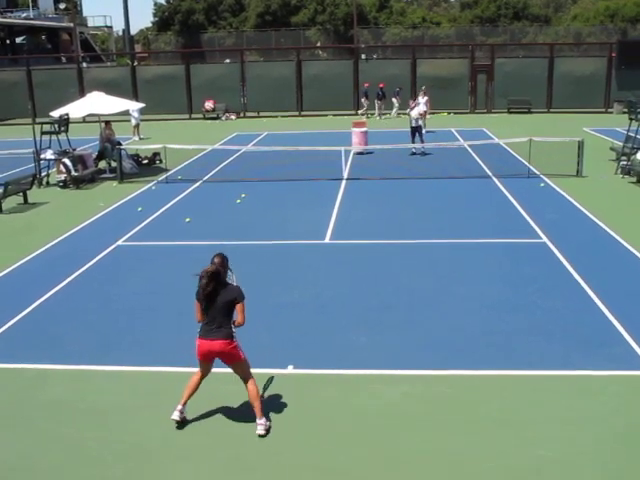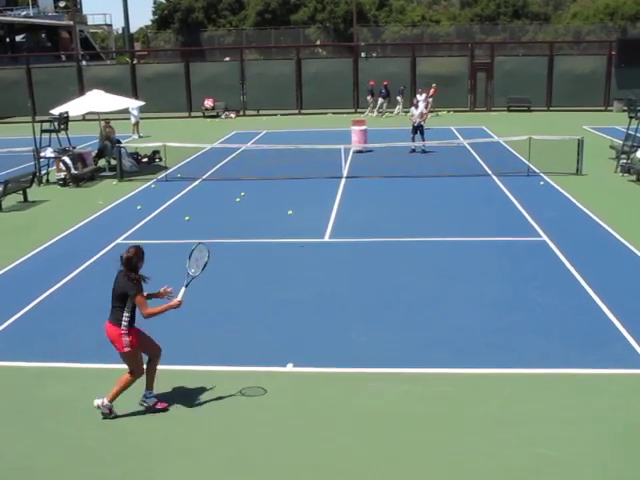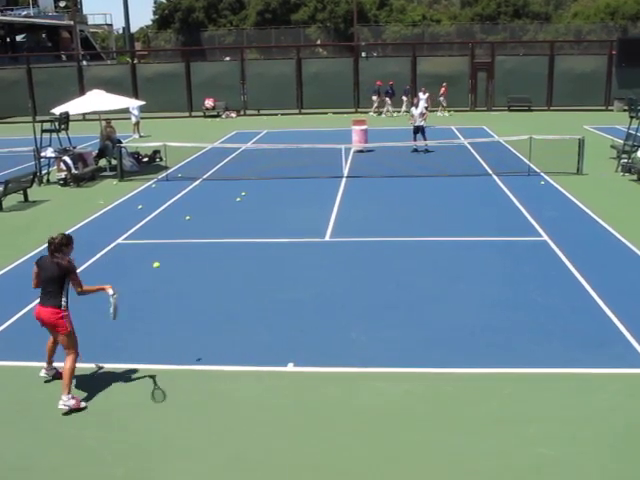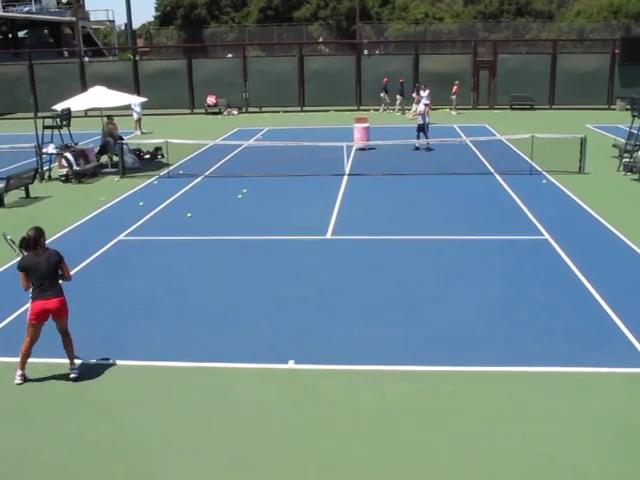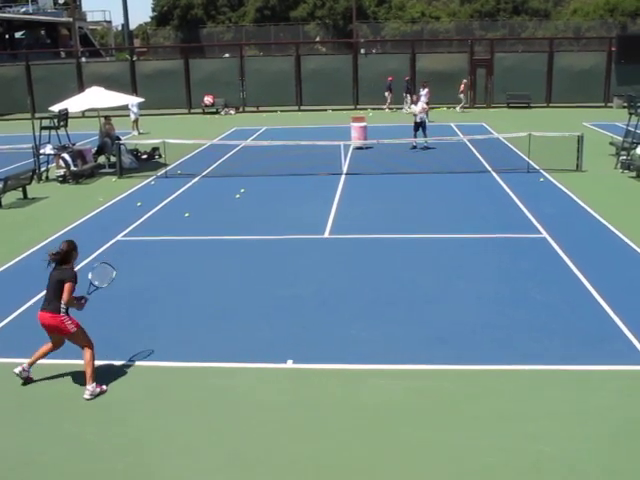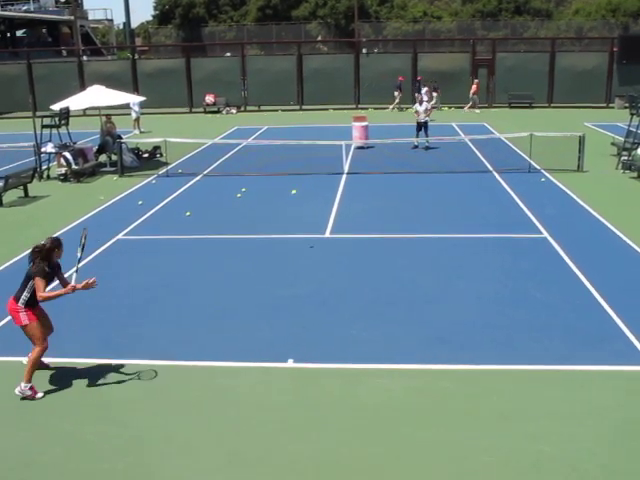
dt=0.5s
person 1, frame 1
left shoulder: (201, 289)
right shoulder: (234, 291)
left elbow: (200, 319)
right elbow: (240, 321)
left hip: (203, 342)
right hip: (225, 343)
left knee: (202, 373)
right knee: (248, 379)
left ankle: (179, 410)
right ankle: (261, 422)
person 1, frame 2
left shoulder: (123, 274)
right shoulder: (132, 282)
right elbow: (145, 312)
left wrist: (157, 294)
right wrist: (170, 305)
left hip: (117, 327)
right hip: (120, 331)
left knee: (155, 352)
right knee: (137, 371)
left ankle: (149, 397)
right ankle: (105, 402)
person 1, frame 3
left shoulder: (41, 261)
right shoulder: (66, 264)
left elbow: (35, 285)
right elbow: (80, 290)
right wrist: (103, 288)
left hip: (40, 310)
right hip: (55, 313)
left knee: (56, 336)
right knee: (71, 353)
left ankle: (48, 369)
right ankle: (67, 398)
person 1, frame 4
left shoulder: (23, 261)
right shoulder: (54, 253)
left elbow: (26, 287)
right elbow: (68, 277)
left hip: (38, 304)
right hip: (58, 301)
left knee: (31, 339)
right knee: (64, 331)
left ankle: (20, 374)
right ankle: (73, 367)
person 1, frame 5
left shoulder: (56, 269)
right shoulder: (71, 273)
right elbow: (66, 301)
left wrist: (76, 298)
right wrist: (78, 304)
left hip: (44, 315)
right hip: (57, 317)
left knee: (57, 343)
right knee: (88, 346)
left ankle: (24, 368)
right ankle: (91, 387)
person 1, frame 6
left shoulder: (54, 265)
right shoulder: (40, 269)
left elbow: (65, 284)
right elbow: (41, 296)
left wrist: (80, 286)
right wrist: (65, 291)
left hip: (31, 305)
right hip: (20, 308)
left knee: (48, 330)
right knee: (41, 345)
left ankle: (32, 358)
right ankle: (25, 387)
